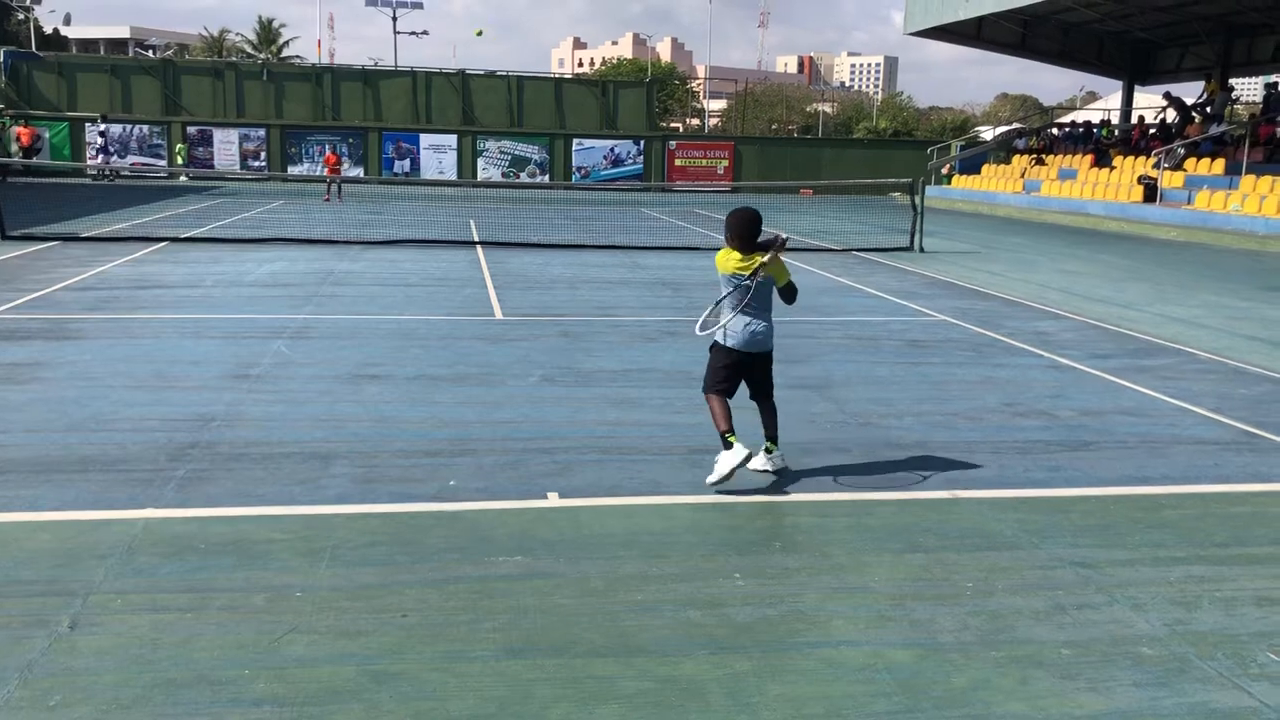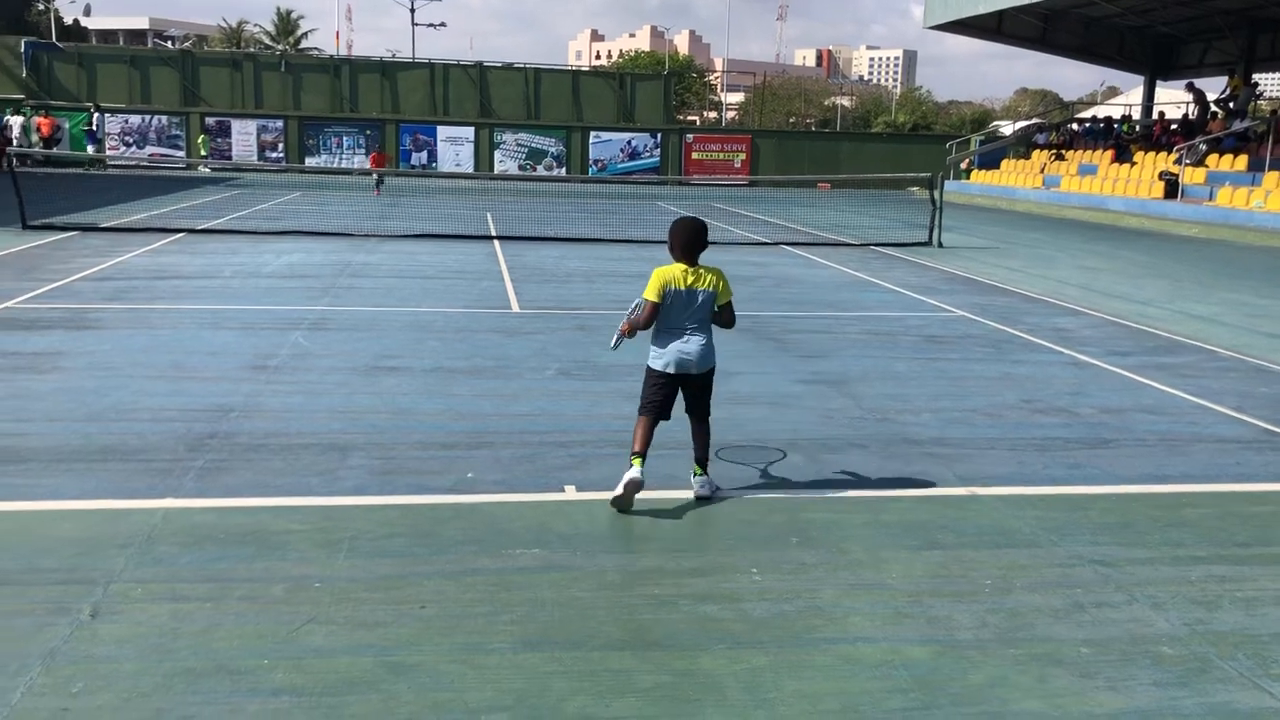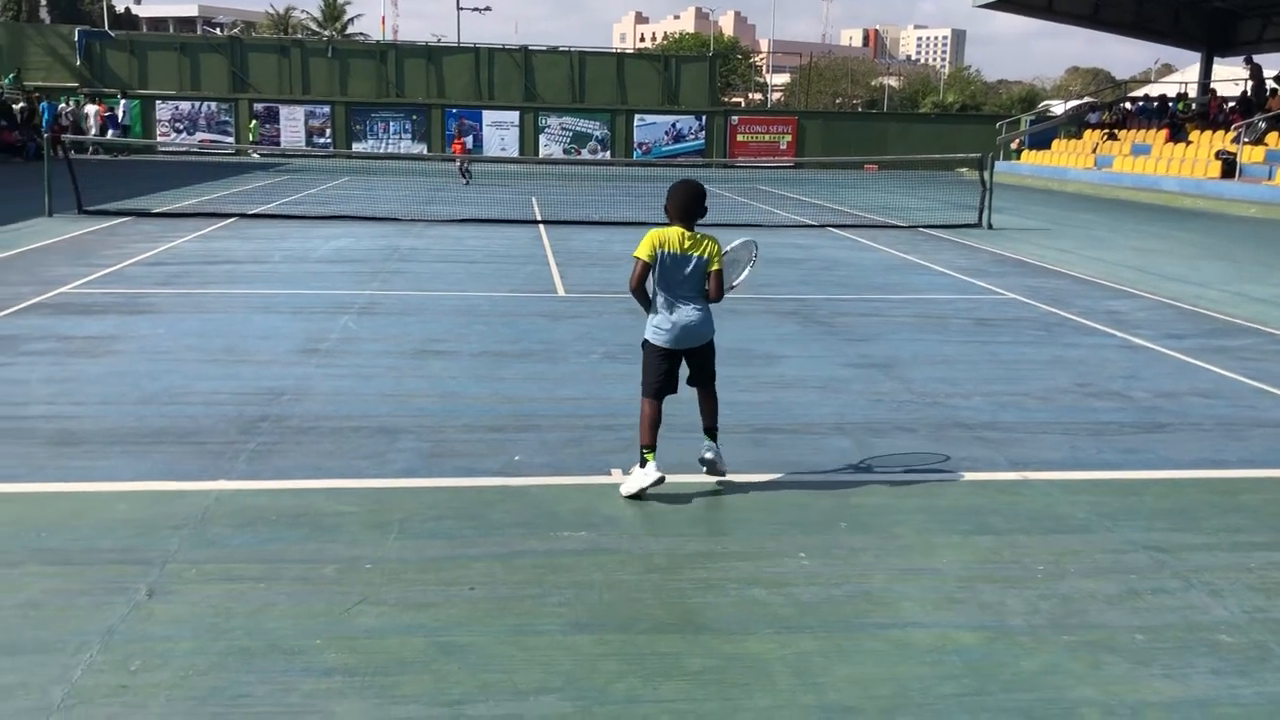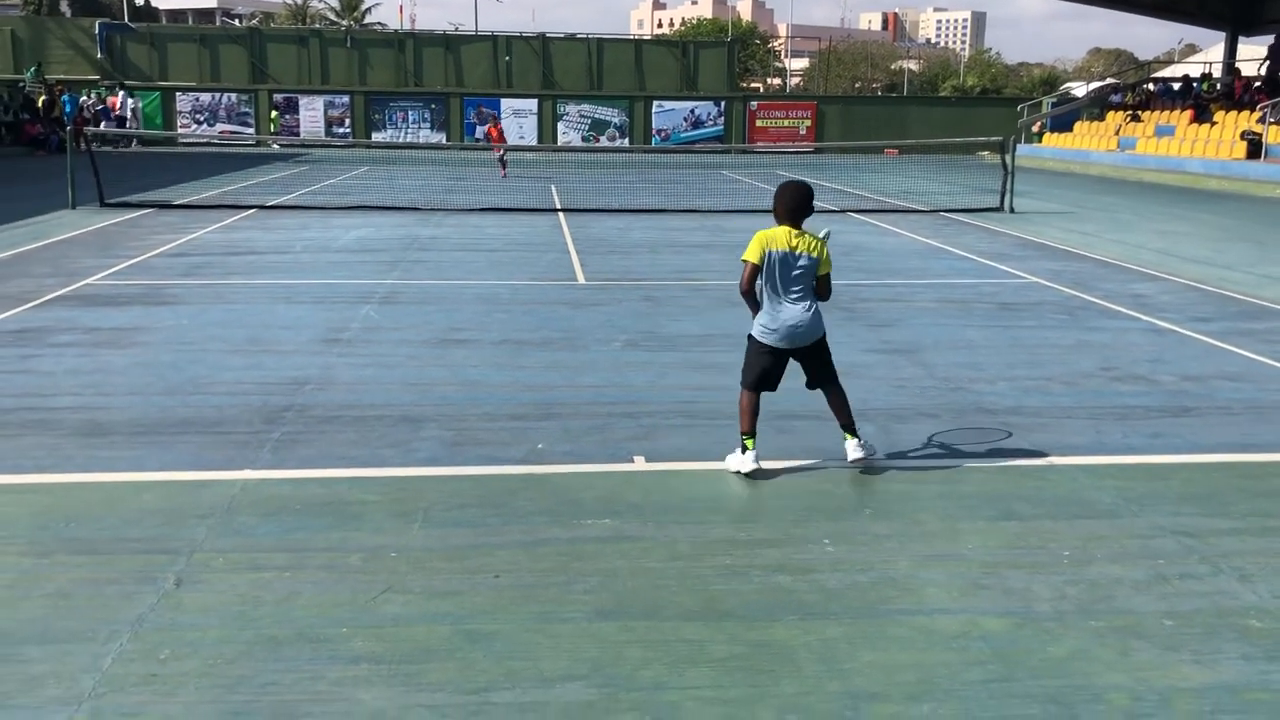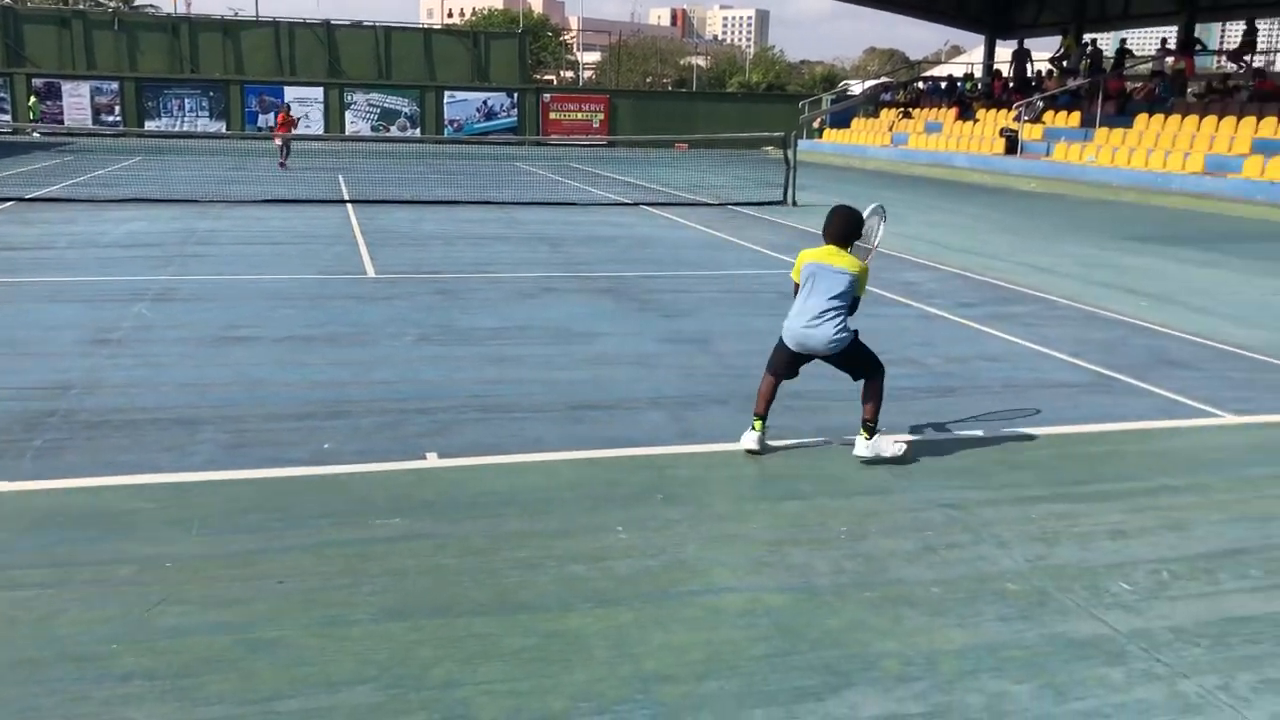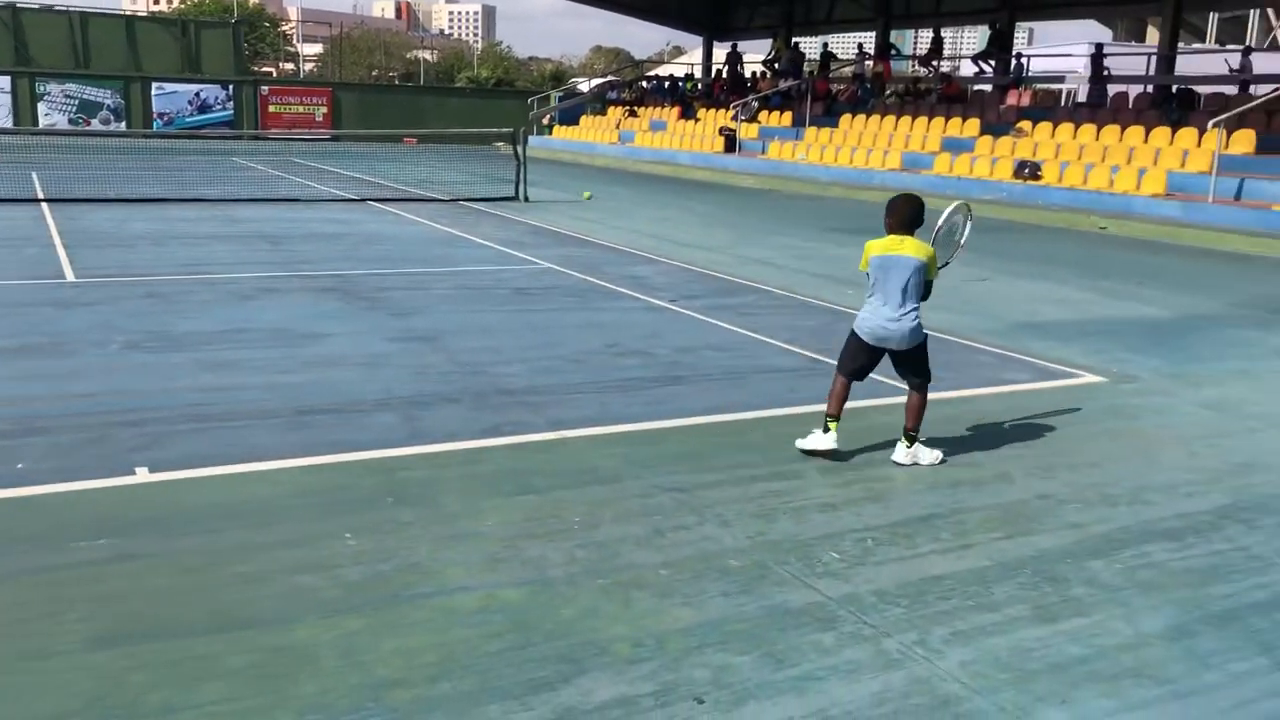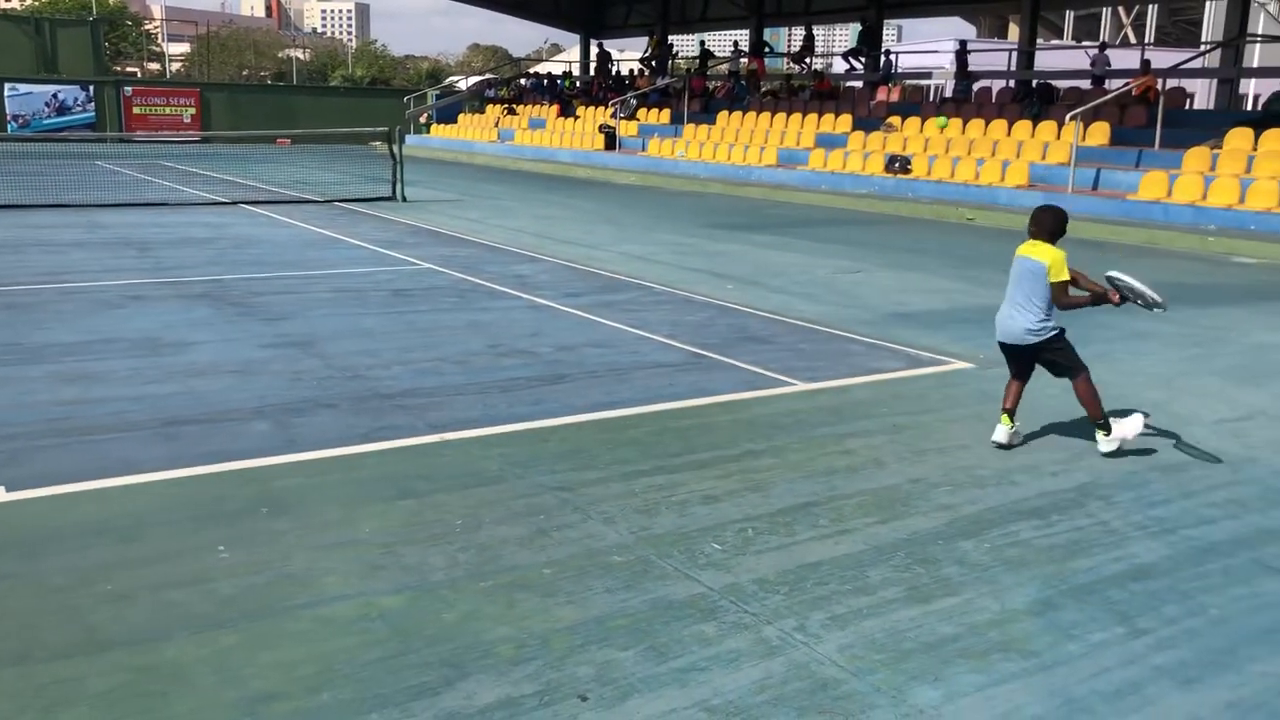
dt=0.7s
person 1, frame 1
left shoulder: (723, 260)
right shoulder: (774, 265)
right elbow: (791, 299)
left wrist: (770, 245)
left hip: (732, 341)
right hip: (762, 342)
left knee: (714, 392)
right knee: (764, 397)
left ankle: (732, 447)
right ankle: (771, 453)
person 1, frame 2
left shoulder: (662, 276)
right shoulder: (715, 278)
left elbow: (646, 321)
right elbow: (728, 321)
left wrist: (629, 325)
left hip: (665, 359)
right hip: (701, 360)
left knee: (647, 415)
right knee: (700, 418)
left ankle: (636, 469)
right ankle: (701, 477)
person 1, frame 3
left shoulder: (655, 239)
right shoulder: (710, 246)
left elbow: (635, 284)
right elbow: (715, 294)
left wrist: (652, 305)
left hip: (662, 332)
right hip: (699, 332)
left knee: (651, 397)
right knee: (705, 386)
left ankle: (648, 465)
right ankle: (710, 445)
person 1, frame 4
left shoulder: (763, 240)
right shoulder: (818, 245)
left elbow: (745, 285)
right elbow: (824, 294)
left wrist: (757, 309)
left hip: (770, 329)
right hip: (809, 329)
left knee: (750, 387)
right knee: (830, 384)
left ankle: (747, 452)
right ankle: (853, 441)
person 1, frame 5
left shoulder: (806, 257)
right shoulder: (857, 267)
right elbow: (852, 307)
left hip: (796, 334)
right hip: (834, 338)
left knee: (773, 375)
right knee: (874, 374)
left ankle: (755, 432)
right ankle: (868, 439)
person 1, frame 6
left shoulder: (873, 248)
right shoulder: (926, 253)
right elbow: (924, 294)
left hip: (869, 328)
right hip: (907, 333)
left knee: (844, 376)
right knee: (919, 386)
left ankle: (827, 433)
right ankle: (908, 446)
person 1, frame 7
left shoulder: (1021, 250)
right shoulder: (1054, 257)
right elbow: (1060, 300)
left wrist: (1104, 291)
right wrist: (1101, 297)
left hip: (1005, 330)
right hip: (1035, 332)
left knee: (1019, 375)
right knee: (1079, 375)
left ankle: (1005, 426)
right ankle: (1106, 431)
